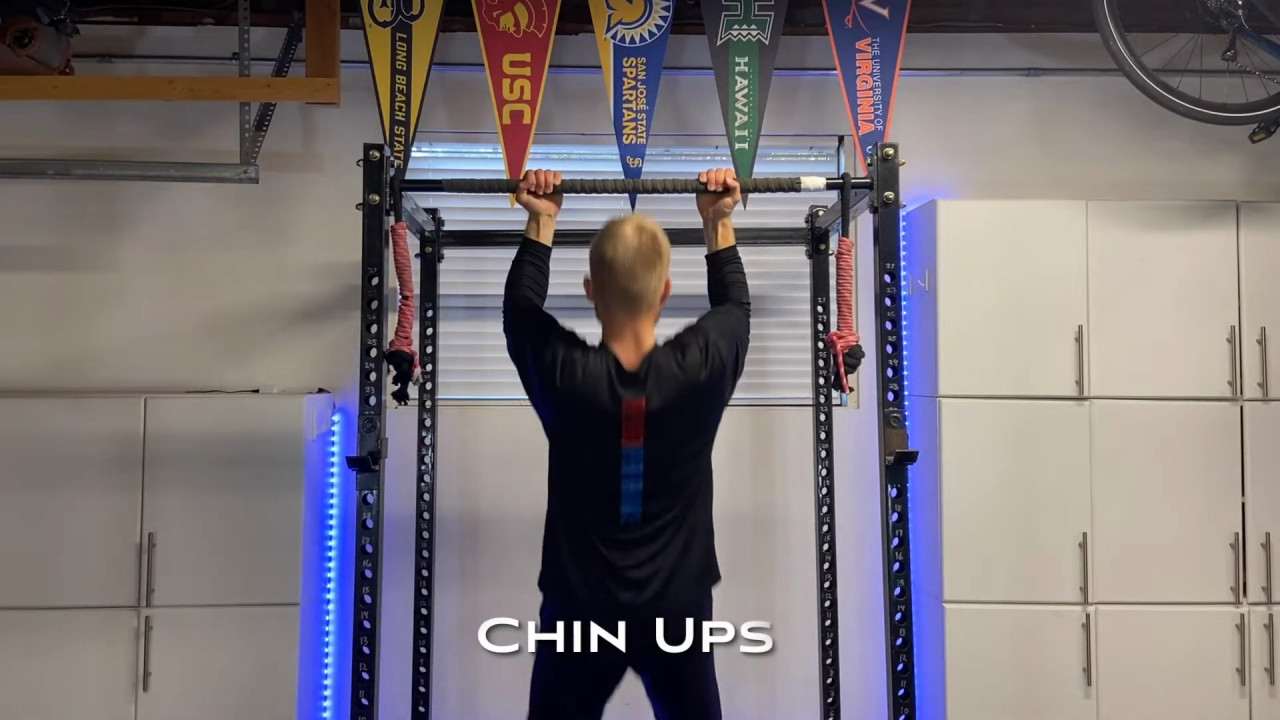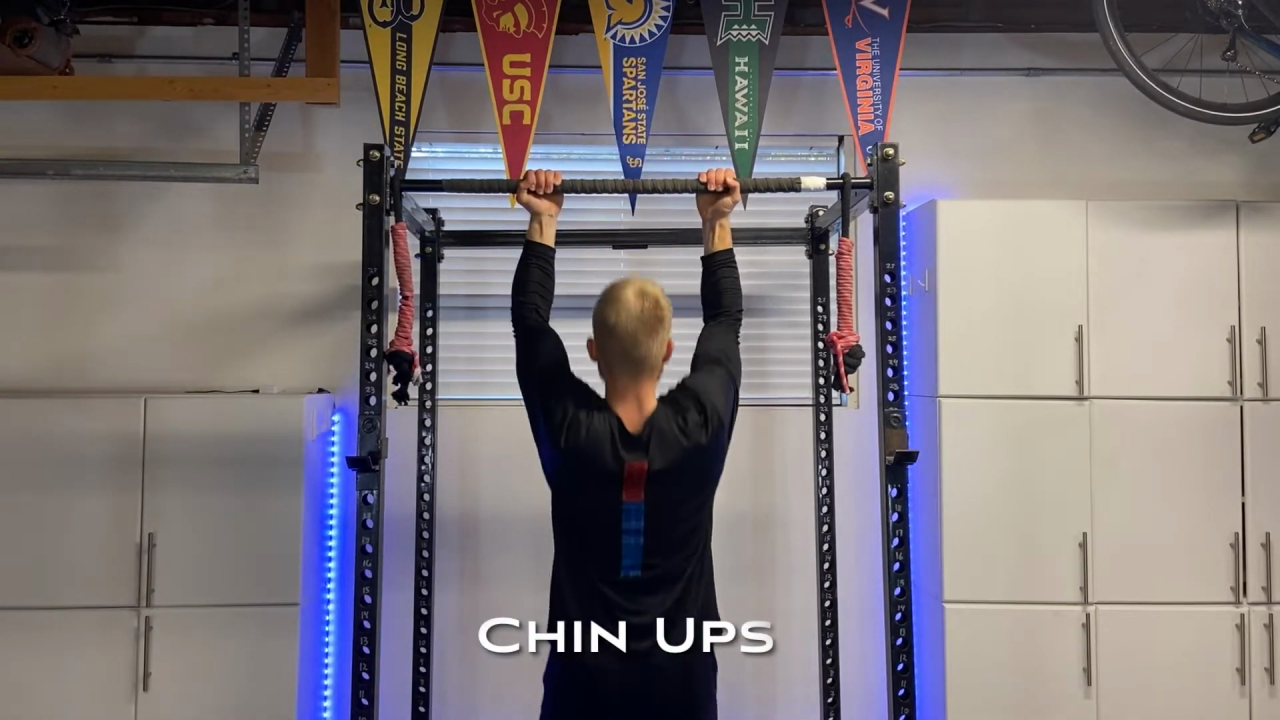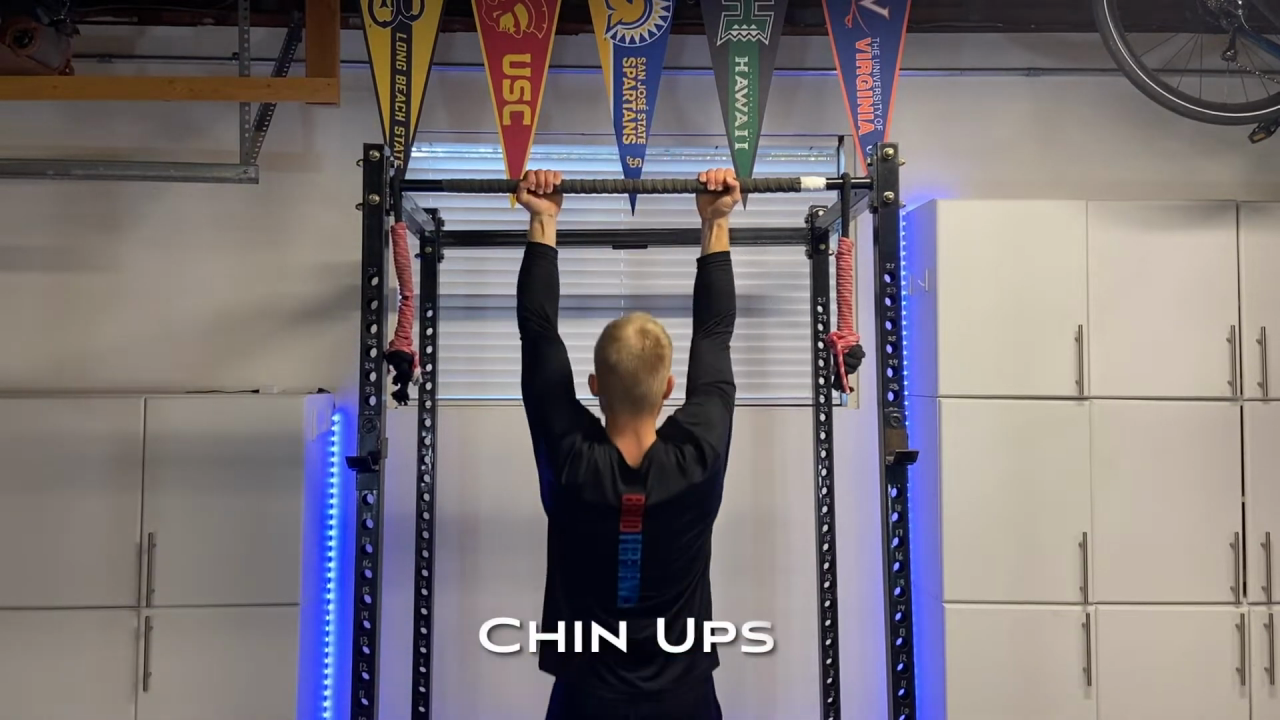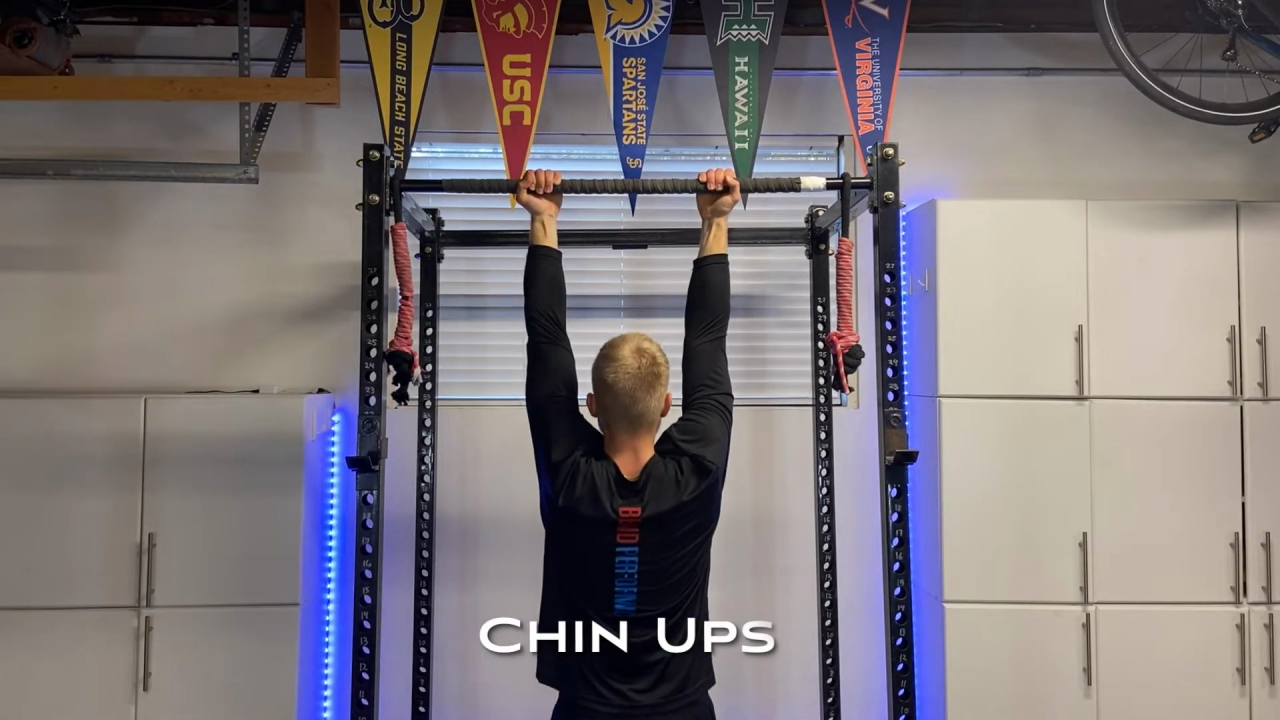
dt=0.2s
person 1, frame 1
left shoulder: (564, 379)
right shoulder: (699, 374)
left elbow: (520, 310)
right elbow: (734, 307)
left wrist: (541, 221)
right wrist: (719, 222)
left hip: (580, 608)
right hip: (677, 610)
person 1, frame 2
left shoulder: (569, 436)
right shoulder: (700, 429)
left elbow: (530, 324)
right elbow: (725, 322)
left wrist: (543, 222)
right wrist: (717, 222)
left hip: (586, 670)
right hip: (679, 669)
person 1, frame 3
left shoulder: (568, 465)
right shoulder: (698, 460)
left elbow: (538, 332)
right elbow: (714, 332)
left wrist: (543, 222)
right wrist: (716, 223)
person 1, frame 4
left shoulder: (567, 476)
right shoulder: (697, 473)
left elbow: (546, 336)
right elbow: (707, 334)
left wrist: (544, 222)
right wrist: (715, 223)
